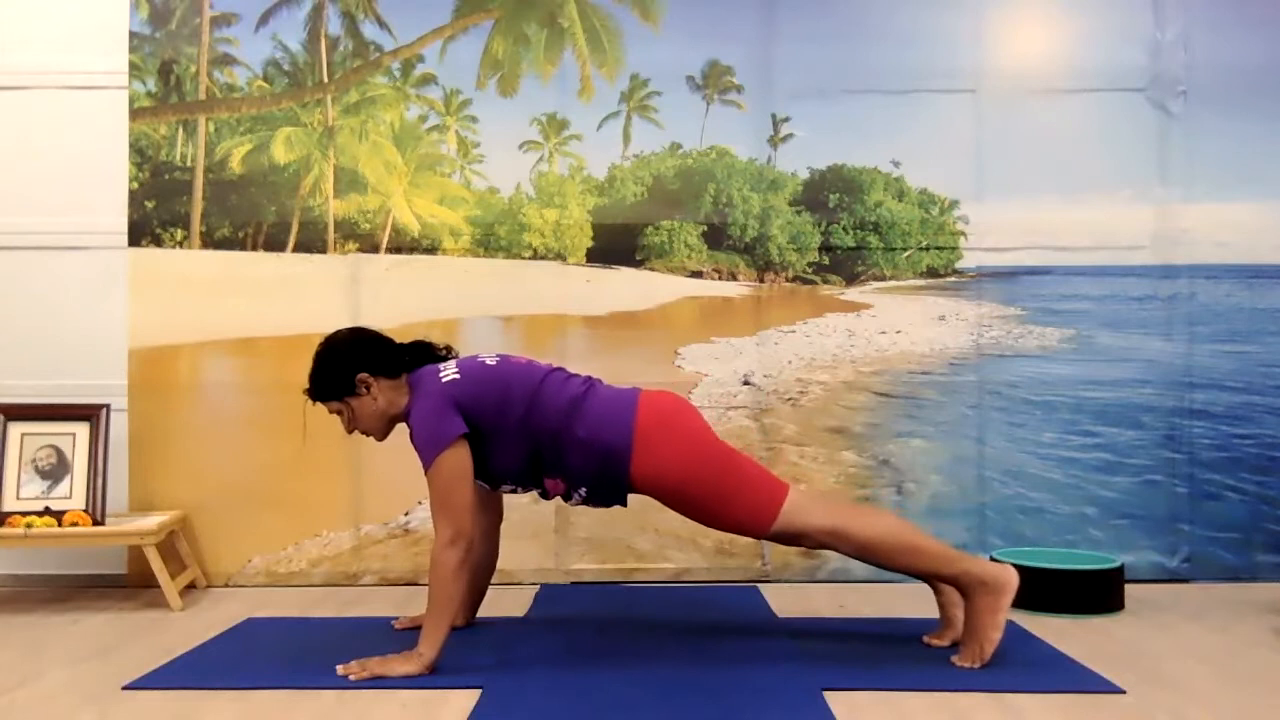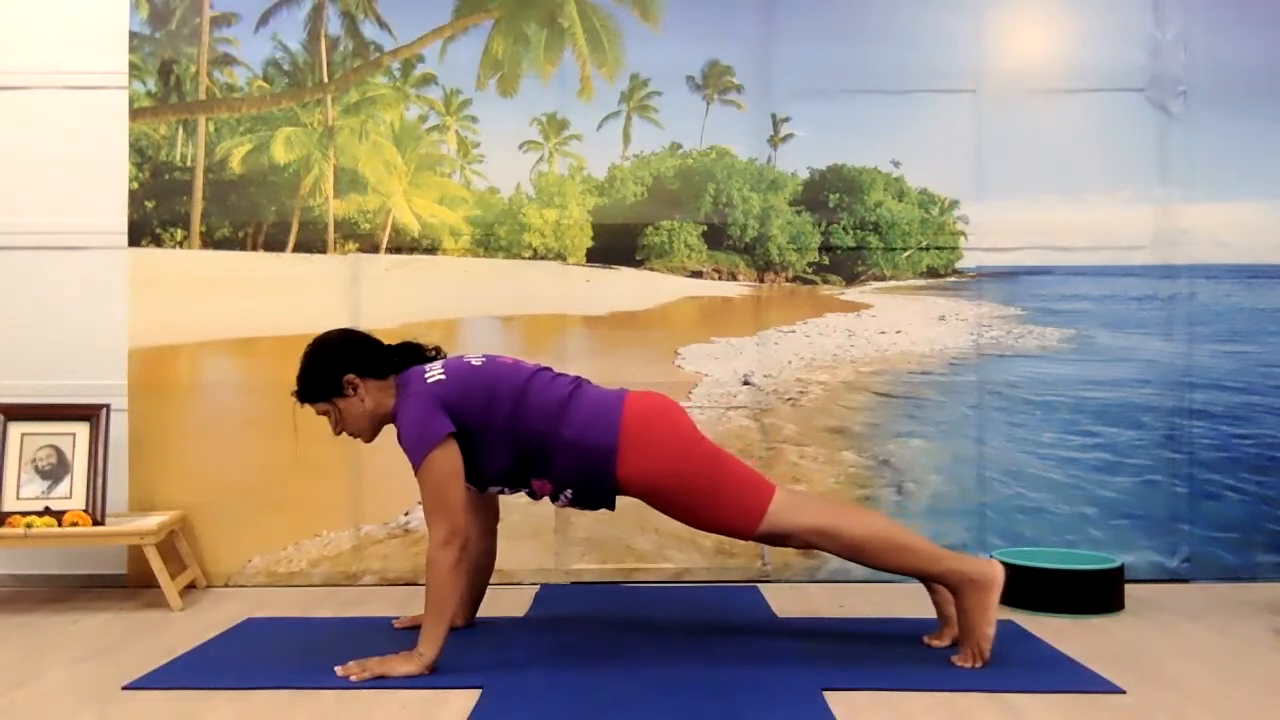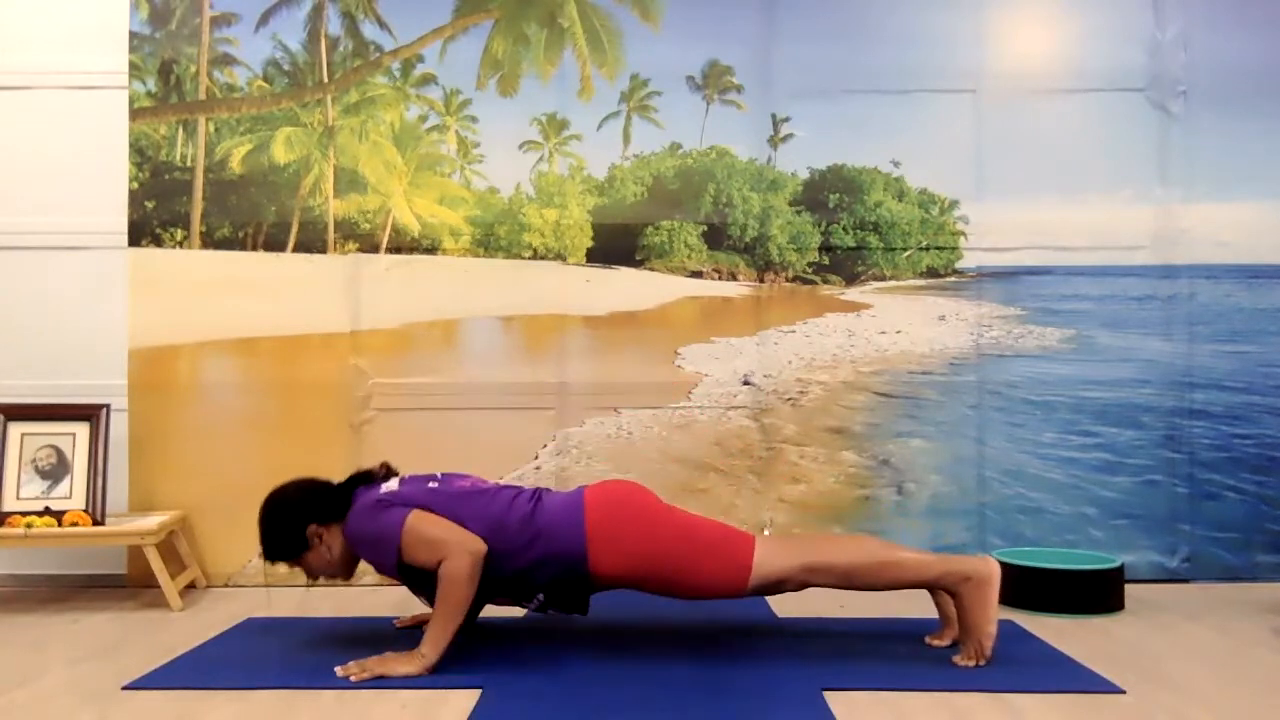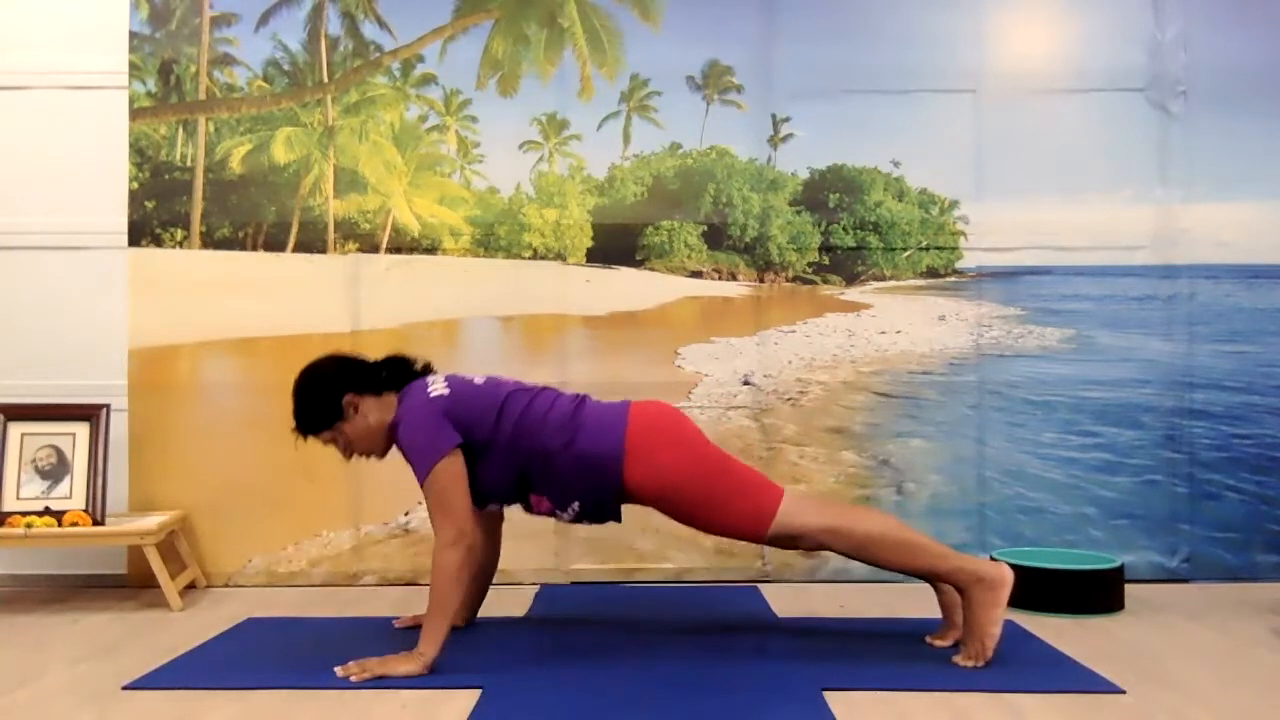
dt=1s
person 1, frame 1
left shoulder: (428, 404)
right shoulder: (450, 388)
left elbow: (454, 538)
right elbow: (485, 520)
left wrist: (422, 653)
right wrist: (460, 613)
left hip: (651, 445)
right hip: (648, 428)
left knee: (807, 522)
right knee: (797, 520)
left ankle: (979, 577)
right ankle: (942, 575)
person 1, frame 2
left shoulder: (416, 404)
right shoulder: (440, 390)
left elbow: (450, 537)
right elbow: (482, 519)
left wrist: (423, 654)
right wrist: (460, 613)
left hip: (637, 445)
right hip: (636, 430)
left knee: (795, 522)
right knee: (787, 521)
left ankle: (965, 575)
right ankle: (941, 575)
person 1, frame 3
left shoulder: (367, 522)
right shoulder: (391, 496)
left elbow: (467, 550)
left wrist: (425, 653)
right wrist: (453, 613)
left hip: (608, 537)
right hip: (604, 515)
left knee: (785, 565)
right knee: (779, 562)
left ankle: (961, 572)
right ankle: (941, 574)
person 1, frame 4
left shoulder: (416, 414)
right shoulder: (436, 405)
left elbow: (455, 538)
right elbow: (484, 521)
left wrist: (423, 654)
right wrist: (461, 611)
left hip: (647, 452)
right hip: (639, 443)
left knee: (805, 523)
right knee: (797, 527)
left ankle: (973, 575)
right ankle: (944, 576)
